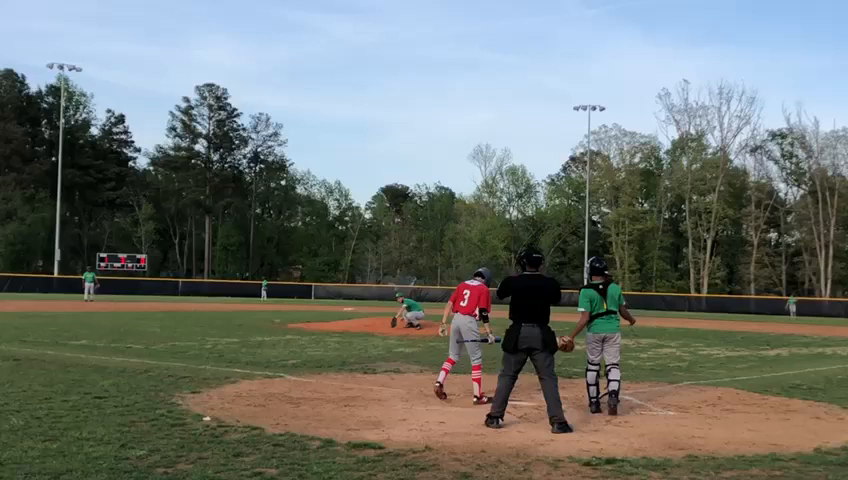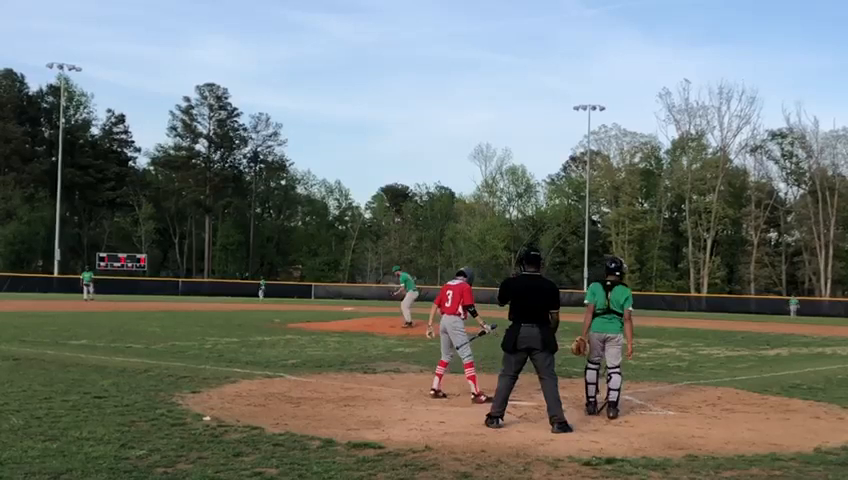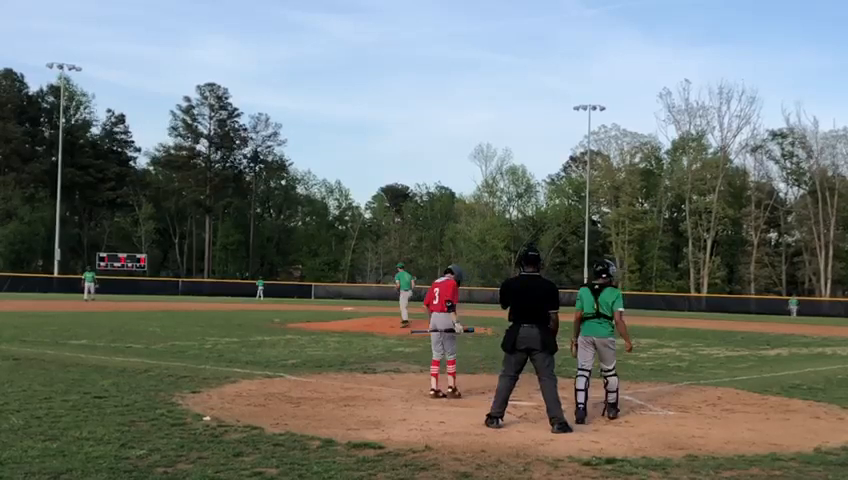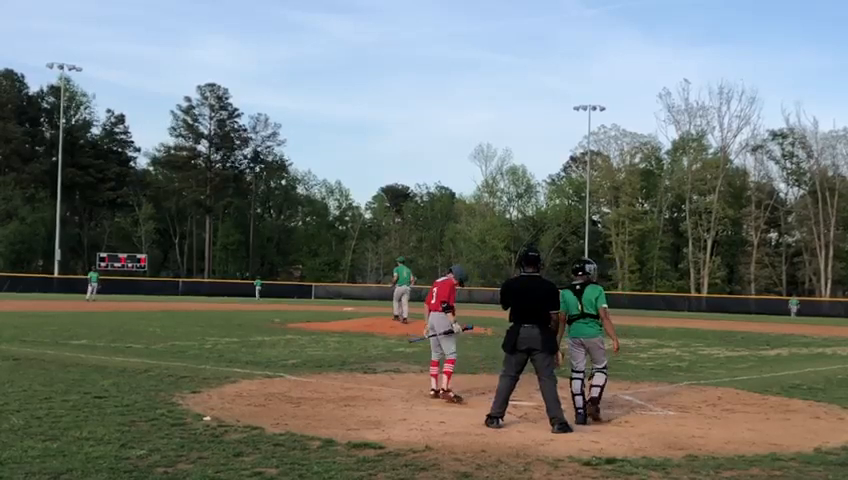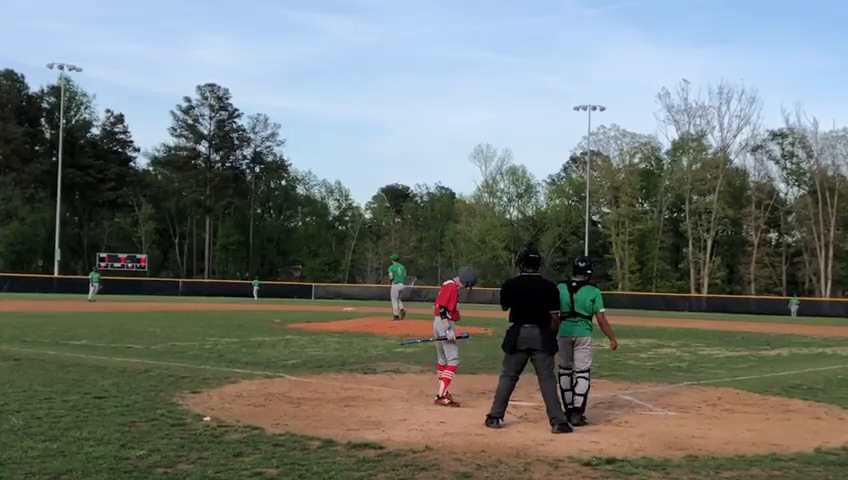
dt=0.5s
person 1, frame 1
left shoulder: (512, 282)
right shoulder: (550, 283)
left elbow: (499, 295)
right elbow: (556, 300)
left hip: (517, 333)
right hip: (541, 334)
left knee: (507, 375)
right knee: (548, 378)
left ankle: (495, 417)
right ankle: (557, 421)
person 1, frame 2
left shoulder: (511, 283)
right shoulder: (550, 286)
left elbow: (501, 302)
right elbow: (555, 317)
right wrist: (549, 334)
left hip: (517, 333)
right hip: (541, 335)
left knee: (507, 376)
right knee: (548, 378)
left ankle: (495, 417)
right ankle: (557, 422)
person 1, frame 3
left shoulder: (510, 284)
right shoulder: (549, 286)
left elbow: (503, 305)
right elbow: (554, 318)
right wrist: (551, 338)
left hip: (517, 334)
right hip: (540, 335)
left knee: (507, 376)
right knee: (547, 379)
left ankle: (495, 417)
right ankle: (557, 422)
person 1, frame 4
left shoulder: (510, 284)
right shoulder: (549, 287)
left elbow: (504, 306)
right elbow: (555, 318)
right wrist: (553, 340)
left hip: (518, 334)
right hip: (541, 335)
left knee: (508, 376)
right knee: (547, 379)
left ankle: (495, 417)
right ankle: (557, 422)
person 1, frame 5
left shoulder: (510, 285)
right shoulder: (549, 287)
left elbow: (504, 307)
right elbow: (554, 318)
right wrist: (551, 338)
left hip: (518, 334)
right hip: (541, 335)
left knee: (508, 376)
right knee: (548, 379)
left ankle: (495, 417)
right ankle: (558, 422)
person 2, frame 1
left shoulder: (586, 291)
right shoulder: (615, 287)
left elbow: (585, 318)
right elbow: (623, 311)
left wrist: (572, 336)
right wrist: (632, 319)
left hip: (594, 332)
right hip: (613, 331)
left knee: (593, 366)
right knee: (613, 365)
left ankle: (594, 403)
right ankle: (613, 396)
person 2, frame 2
left shoulder: (594, 286)
right shoulder: (625, 291)
left elbow: (589, 312)
right elbow: (627, 318)
left wrist: (584, 334)
right wrist: (630, 342)
left hip: (596, 330)
right hip: (615, 332)
left knee: (592, 364)
right knee: (614, 368)
left ankle: (591, 403)
right ankle: (612, 407)
person 2, frame 3
left shoulder: (583, 291)
right shoulder: (614, 292)
left elbow: (577, 317)
right elbow: (618, 320)
left wrist: (575, 337)
right wrist: (627, 340)
left hip: (586, 334)
right hip: (605, 335)
left knee: (583, 371)
right knee: (609, 371)
left ankle: (581, 409)
right ankle: (612, 408)
person 2, frame 4
left shoulder: (565, 293)
right shoulder: (596, 289)
left elbow: (561, 320)
right elbow: (604, 316)
right wrist: (614, 338)
left hip: (574, 336)
right hip: (593, 334)
left knee: (577, 373)
right knee: (600, 369)
left ankle: (580, 413)
right ankle: (593, 403)
person 2, frame 5
left shoulder: (561, 287)
right shoulder: (593, 291)
right elbow: (601, 319)
right wrist: (612, 338)
left hip: (564, 333)
right hip: (583, 334)
left knee: (565, 370)
right knee: (583, 373)
left ankle: (568, 409)
right ankle: (577, 413)
person 3, frame 1
left shoulder: (462, 285)
right shoulder: (484, 289)
left elbow: (449, 304)
right elbow: (483, 313)
left wrist: (443, 323)
right wrist: (489, 332)
left hip: (456, 320)
right hip: (469, 322)
left knee: (453, 355)
right knee: (476, 359)
left ankle: (440, 382)
right ankle: (478, 396)
person 3, frame 2
left shoulder: (446, 286)
right shoulder: (465, 287)
left elbow: (435, 306)
right elbow: (470, 308)
left wrist: (429, 325)
right wrist: (483, 324)
left hip: (444, 321)
right hip: (455, 322)
left knee: (445, 356)
right knee: (467, 357)
left ankle: (435, 389)
right ankle: (476, 394)
person 3, frame 3
left shoulder: (435, 284)
right shoulder: (452, 283)
left elbow: (426, 305)
right elbow: (449, 304)
right wrist: (456, 323)
left hip: (434, 318)
right hip: (445, 319)
left knee: (436, 355)
right knee: (451, 355)
left ankle: (434, 389)
right ankle: (451, 388)
person 3, frame 4
left shoulder: (436, 283)
right shoulder: (449, 283)
left elbow: (427, 305)
right elbow: (445, 305)
left wrist: (427, 324)
right wrist: (454, 323)
left hip: (432, 318)
right hip: (443, 319)
left knee: (436, 355)
right knee: (451, 355)
left ankle: (434, 389)
right ankle: (445, 389)
person 3, frame 5
left shoulder: (446, 285)
right shoulder: (452, 287)
right elbow: (443, 309)
right wrist: (449, 330)
left hip: (438, 324)
right hip: (445, 325)
left knee: (443, 360)
right knee: (453, 360)
left ankle: (442, 390)
right ankle: (441, 396)
